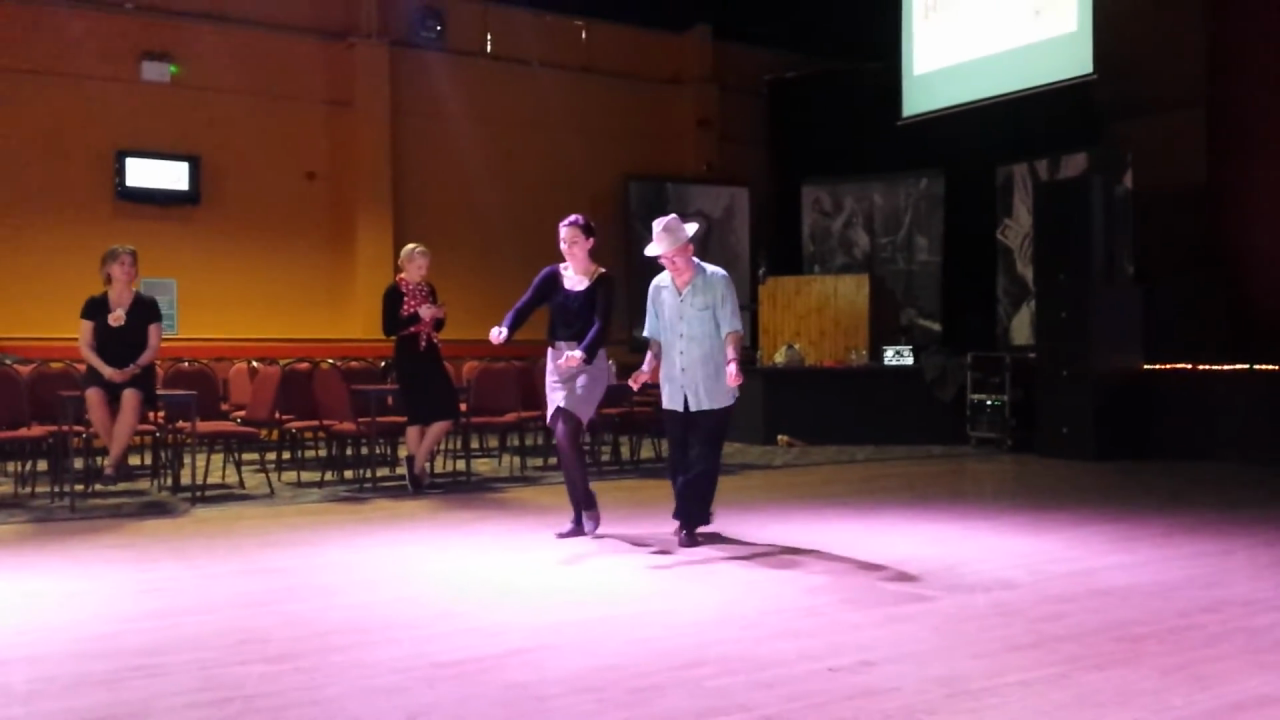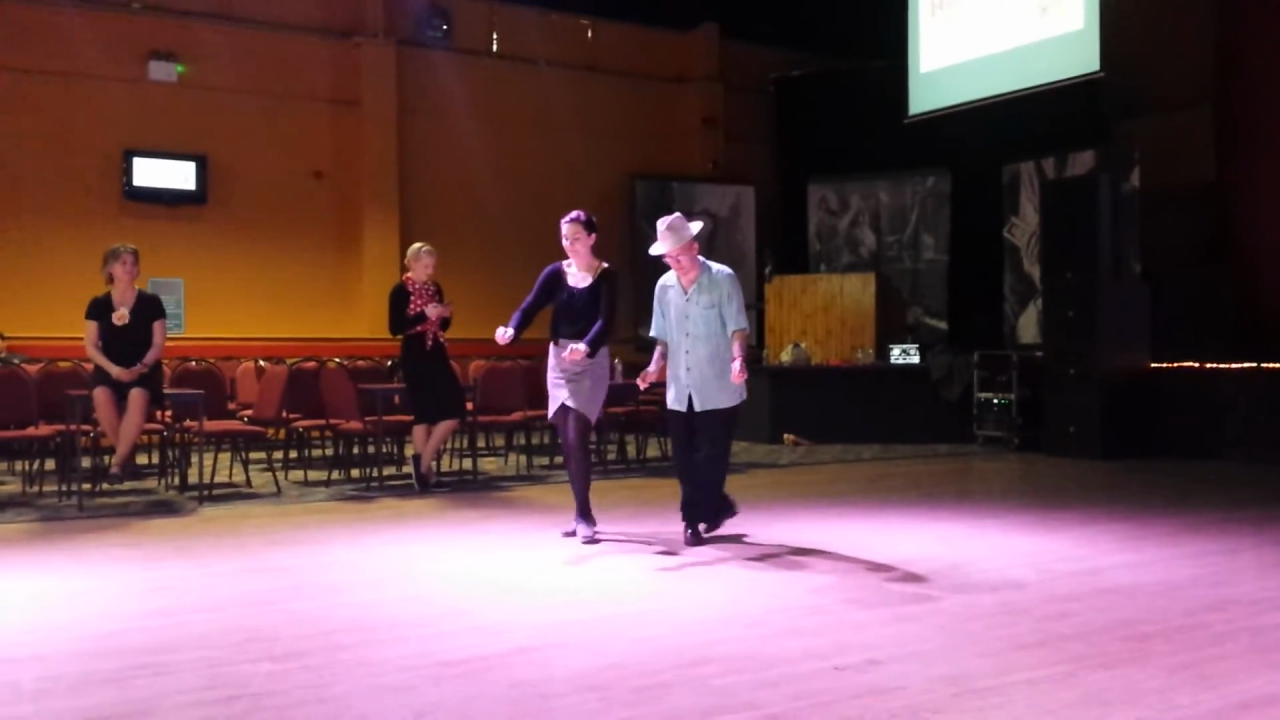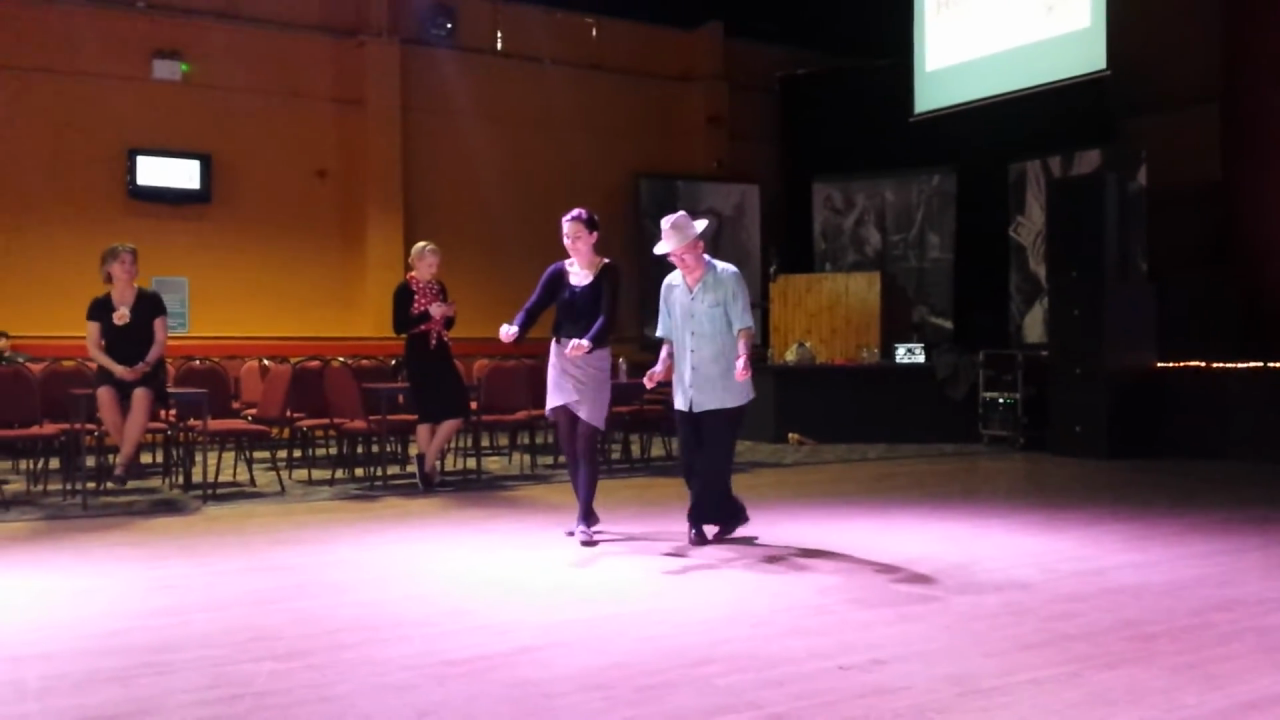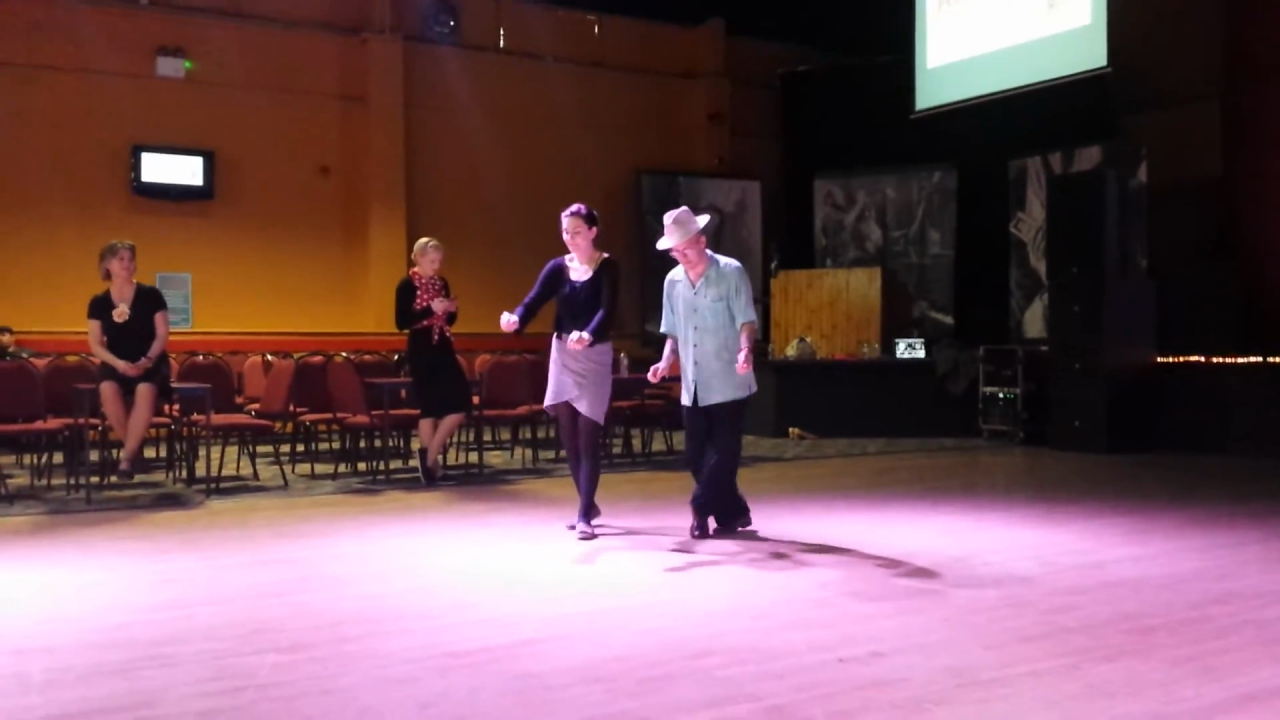
dt=0.1s
person 1, frame 1
left shoulder: (717, 281)
right shoulder: (658, 288)
left elbow: (731, 330)
right elbow: (656, 338)
left wrist: (732, 361)
right wrist: (647, 368)
left hip: (710, 389)
right hip: (673, 389)
left knee: (702, 457)
right knee: (679, 456)
left ankle: (688, 521)
right ankle: (691, 515)
person 1, frame 2
left shoulder: (723, 279)
right shoulder: (664, 287)
left elbow: (737, 328)
right elbow: (663, 338)
left wrist: (738, 359)
right wrist: (655, 368)
left hip: (718, 388)
right hip: (679, 389)
left knee: (710, 457)
right knee: (684, 456)
left ankle: (694, 520)
right ankle: (717, 507)
person 1, frame 3
left shoulder: (728, 278)
right shoulder: (669, 286)
left elbow: (743, 327)
left wrist: (743, 357)
right wrist: (661, 367)
left hip: (724, 388)
right hip: (686, 390)
left knee: (714, 458)
right knee: (692, 459)
left ankle: (700, 521)
right ankle: (728, 513)
person 1, frame 4
left shoulder: (731, 273)
right shoulder: (672, 281)
left elbow: (746, 321)
left wrist: (745, 350)
right wrist: (666, 362)
left hip: (728, 382)
right hip: (693, 385)
left knee: (722, 450)
right knee: (698, 454)
left ankle: (703, 512)
right ankle: (732, 512)
person 2, frame 1
left shoulder: (603, 280)
right shoulder: (551, 275)
left elbow: (602, 324)
right elbow: (525, 306)
left wrist: (582, 353)
right wrist: (505, 329)
left hip: (589, 364)
right hip: (557, 362)
left knee: (569, 436)
right knee: (563, 443)
left ankle: (587, 501)
right ankle: (577, 514)
person 2, frame 2
left shoulder: (605, 275)
right shoulder: (555, 272)
left elbow: (605, 320)
right elbow: (530, 307)
left wrist: (586, 347)
right wrist: (511, 329)
left hip: (592, 361)
right hip: (559, 359)
left knee: (577, 437)
right knee: (566, 441)
left ankle: (584, 515)
right ankle: (582, 513)
person 2, frame 3
left shoulder: (607, 272)
right shoulder: (557, 271)
left elbow: (607, 317)
right elbow: (534, 307)
left wrist: (587, 343)
right wrist: (515, 329)
left hip: (594, 361)
right hip: (561, 359)
left knee: (586, 441)
right knee: (567, 440)
left ankle: (583, 519)
right ankle: (586, 511)
person 2, frame 4
left shoulder: (607, 266)
right shoulder: (557, 267)
left elbow: (607, 310)
right elbow: (534, 301)
left wrist: (588, 336)
right wrist: (515, 319)
left hip: (595, 355)
right hip: (562, 354)
left knee: (588, 436)
right knee: (568, 435)
left ankle: (584, 515)
right ankle: (587, 504)
person 3, frame 1
left shoulder: (429, 289)
right shoulder: (394, 291)
right elbow: (389, 329)
left wrist: (439, 316)
right wrist: (417, 316)
left hip: (430, 354)
right hip: (408, 356)
left knee: (448, 410)
right knee: (417, 413)
left ankle: (417, 463)
right ankle: (417, 469)
person 3, frame 2
left shoulder: (435, 288)
right shoulder: (401, 290)
right elbow: (395, 328)
left wrist: (446, 315)
right wrist: (424, 315)
left hip: (437, 353)
right hip: (415, 355)
left knee: (454, 409)
right knee: (424, 412)
left ankle: (424, 462)
right ankle: (423, 467)
person 3, frame 3
left shoulder: (439, 287)
right shoulder: (404, 289)
right elbow: (399, 327)
left wrist: (450, 315)
right wrist: (428, 314)
left hip: (441, 353)
right hip: (419, 354)
left knee: (458, 408)
right knee: (427, 411)
left ankle: (427, 463)
right ankle: (427, 468)
person 3, frame 4
left shoulder: (442, 283)
right shoulder: (407, 285)
right elbow: (402, 323)
left wrist: (452, 310)
right wrist: (430, 309)
left hip: (443, 347)
right hip: (421, 350)
left knee: (460, 403)
right knee: (430, 406)
left ankle: (429, 457)
right ankle: (430, 462)
person 4, frame 1
left shoulder: (148, 305)
right shoulder: (94, 304)
left elbow: (153, 346)
right elbow: (85, 346)
left wrist: (134, 368)
right wrist: (105, 369)
left hip: (137, 371)
right hip: (102, 370)
left knee: (131, 397)
right knee: (94, 396)
left ankle: (112, 462)
right ankle: (117, 454)
person 4, frame 2
left shoulder: (151, 302)
right shoulder: (98, 304)
left elbow: (158, 344)
right elbow: (91, 347)
left wrist: (141, 367)
right wrist: (112, 368)
left hip: (143, 370)
right hip: (109, 369)
left knee: (138, 397)
right knee: (101, 396)
left ankle: (118, 460)
right ankle: (124, 453)
person 4, frame 3
left shoulder: (151, 300)
right shoulder: (98, 305)
left elbow: (161, 341)
right elbow: (93, 347)
left wrist: (144, 365)
right wrist: (115, 367)
left hip: (147, 368)
right hip: (113, 368)
left knee: (141, 396)
right knee: (105, 395)
left ankle: (123, 460)
right ankle: (130, 453)
person 4, frame 4
left shoulder: (151, 295)
right shoulder: (98, 303)
left elbow: (162, 335)
right elbow: (95, 345)
left wrist: (147, 361)
right wrist: (118, 363)
left hip: (150, 363)
right hip: (115, 364)
left knee: (145, 391)
right knee: (108, 390)
left ankle: (127, 455)
right ankle: (134, 447)
